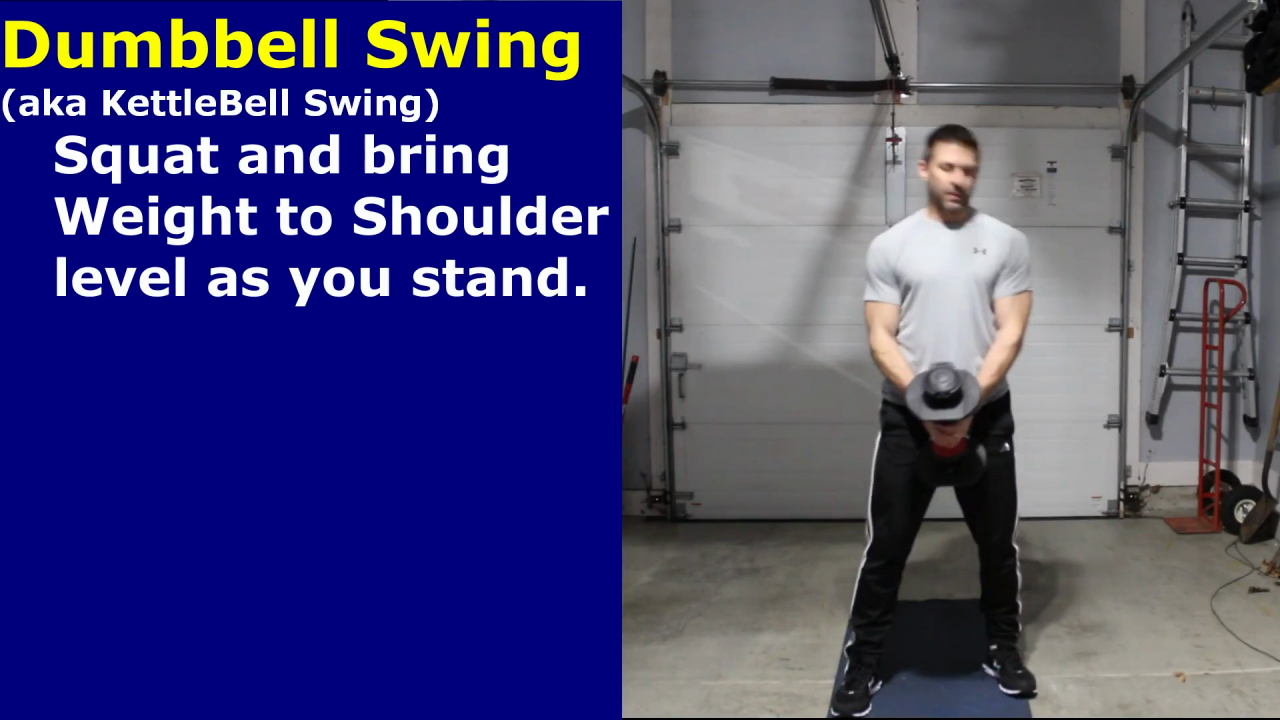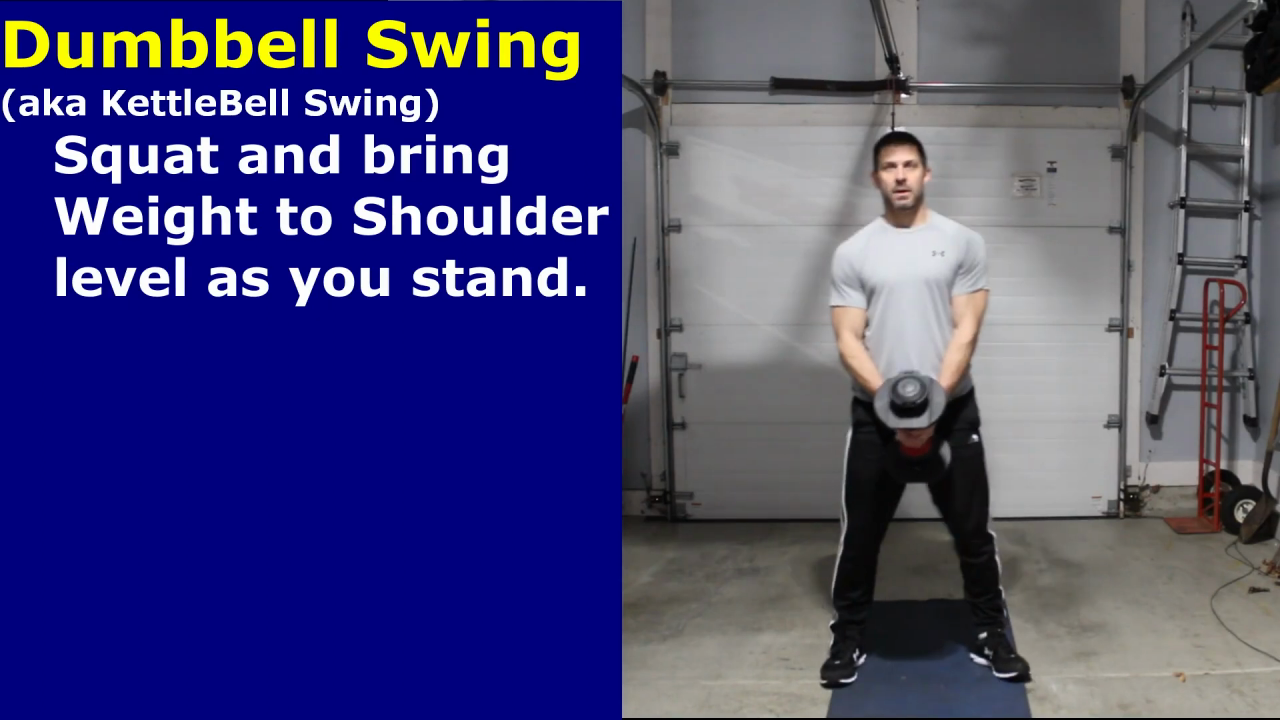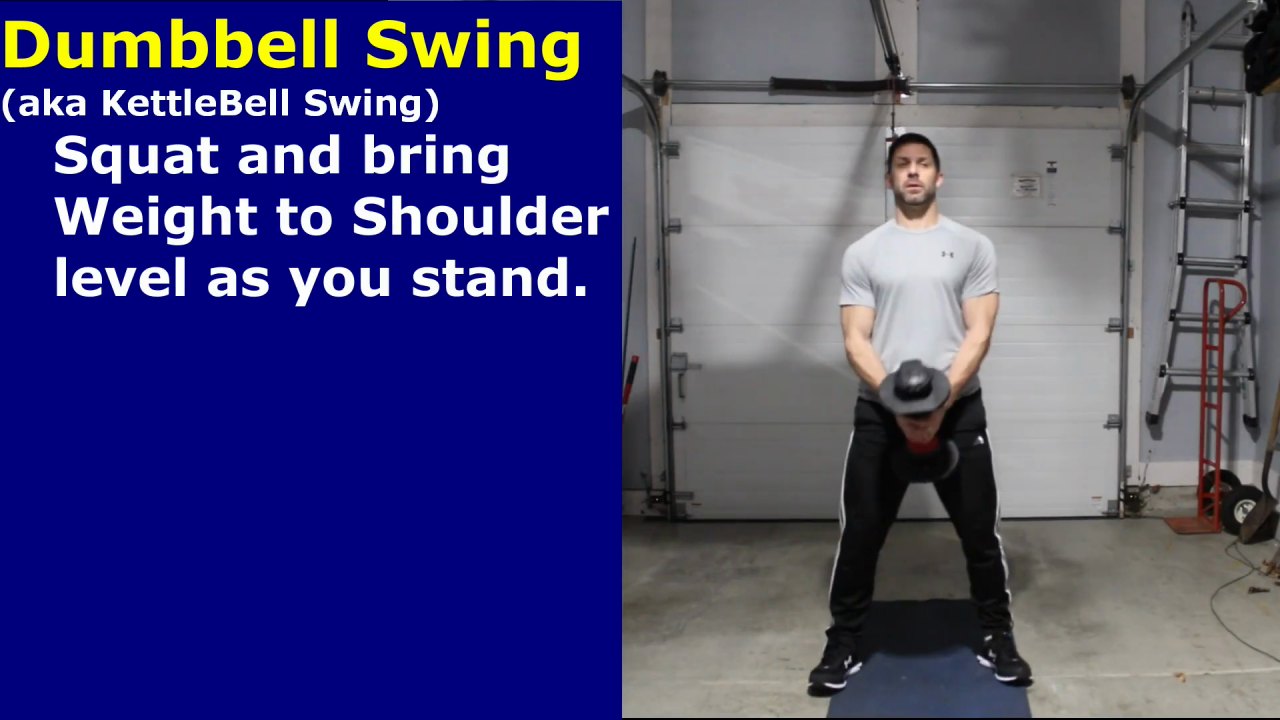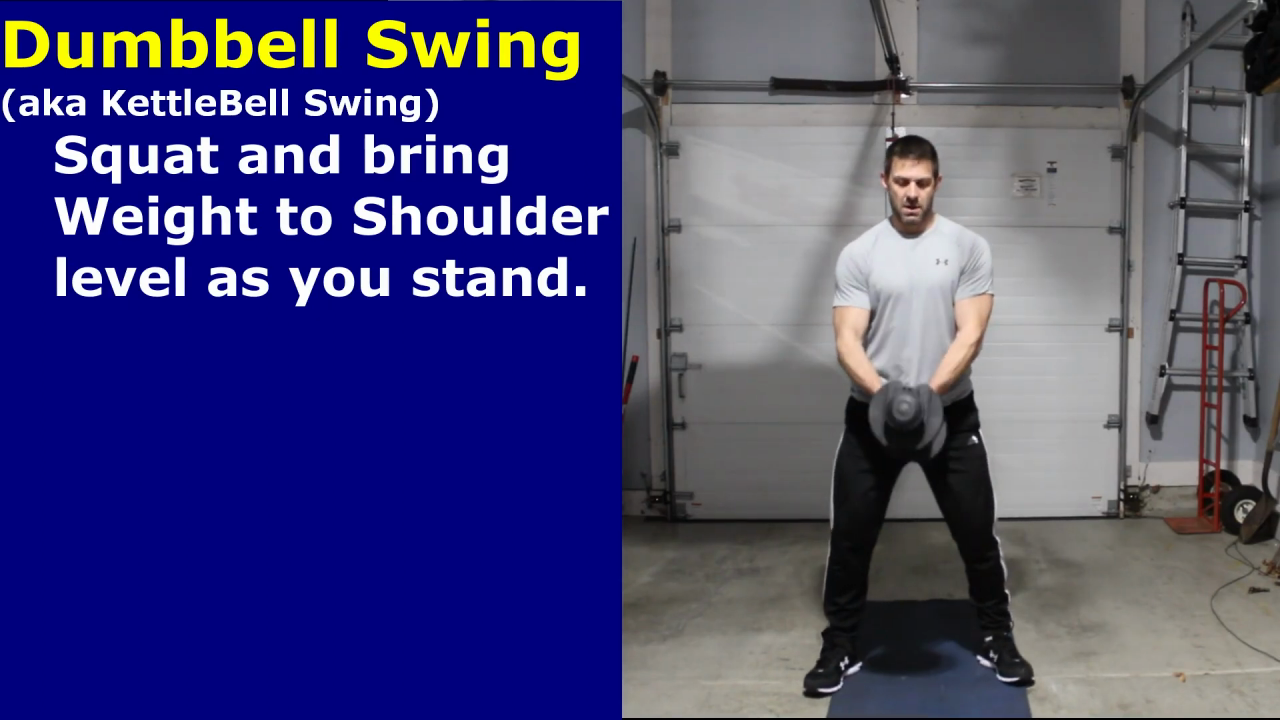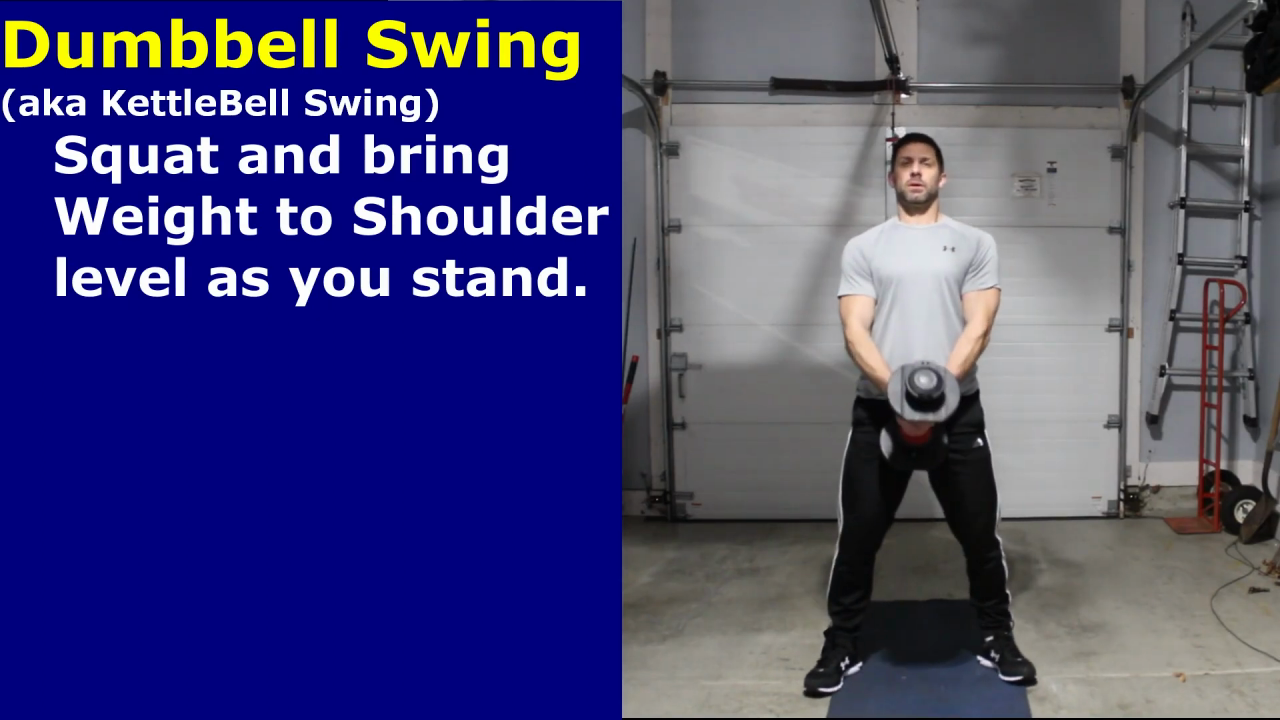
dt=1s
person 1, frame 1
left shoulder: (1007, 241)
right shoulder: (890, 245)
left elbow: (1011, 332)
right elbow: (881, 337)
left wrist: (968, 401)
left hip: (986, 414)
right hip: (907, 415)
left knee: (997, 542)
right knee: (887, 544)
left ankle: (1002, 647)
right ankle: (863, 662)
person 1, frame 2
left shoulder: (963, 241)
right shoulder: (853, 252)
left elbow: (967, 330)
right elbow: (848, 340)
left hip: (953, 409)
right hip: (875, 412)
left knee: (972, 529)
right knee: (861, 531)
left ankle: (990, 635)
right ankle: (848, 638)
person 1, frame 3
left shoulder: (973, 245)
right shoulder: (863, 252)
left elbow: (979, 333)
right elbow: (856, 339)
left wrist: (941, 400)
left hip: (959, 409)
right hip: (879, 411)
left knee: (980, 530)
right knee: (860, 532)
left ankle: (996, 637)
right ankle: (844, 644)
person 1, frame 4
left shoulder: (969, 247)
right shoulder: (858, 254)
left elbow: (970, 334)
right elbow: (848, 339)
left wrist: (928, 394)
right wrist: (882, 393)
left hip: (950, 411)
right hip: (871, 412)
left knee: (977, 531)
right knee: (850, 534)
left ankle: (996, 638)
right ankle: (840, 646)
person 1, frame 5
left shoulder: (975, 243)
right shoulder: (863, 247)
left elbow: (978, 328)
right elbow: (855, 331)
right wrist: (896, 392)
left hip: (958, 409)
right hip: (878, 409)
left knee: (979, 532)
right knee: (858, 534)
left ankle: (996, 638)
right ankle: (842, 646)
